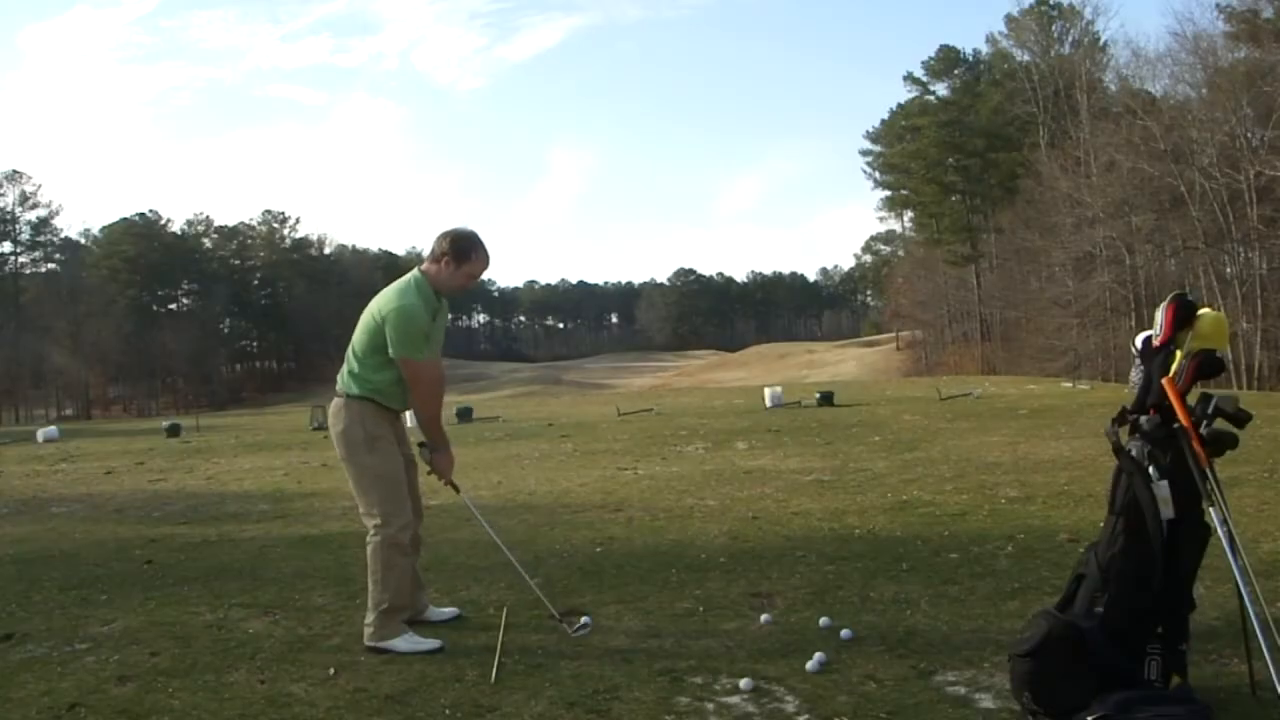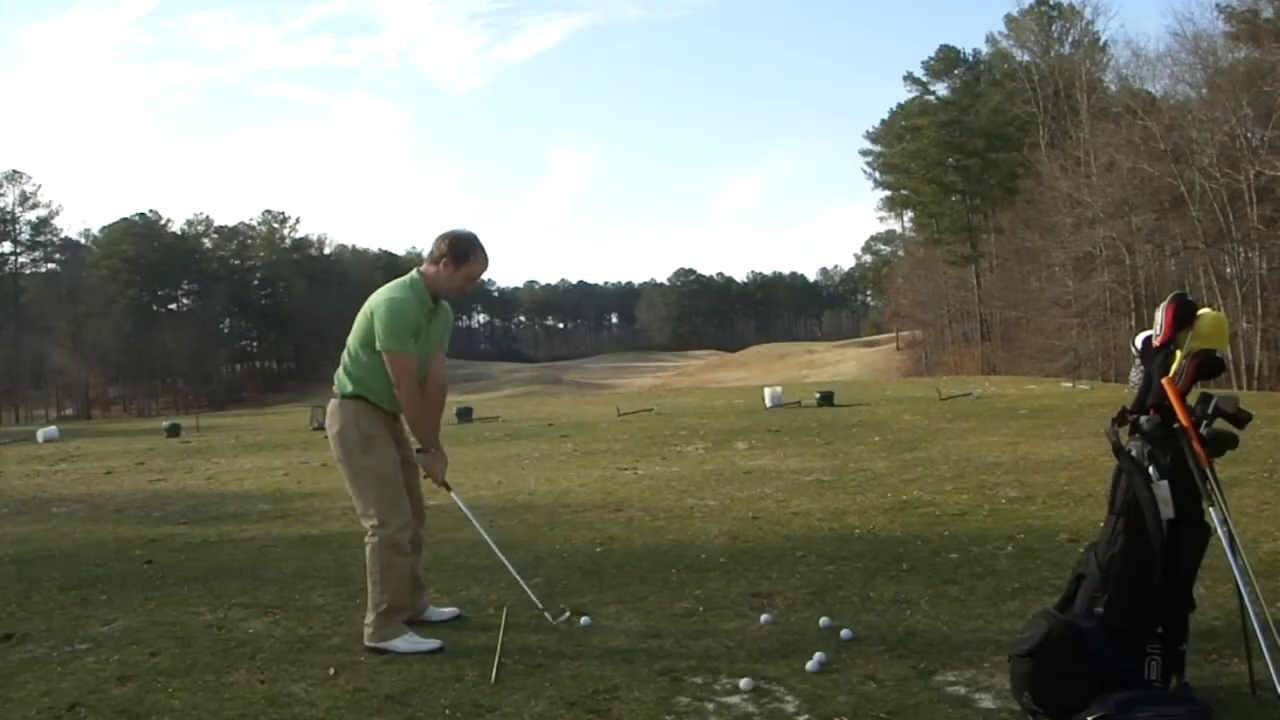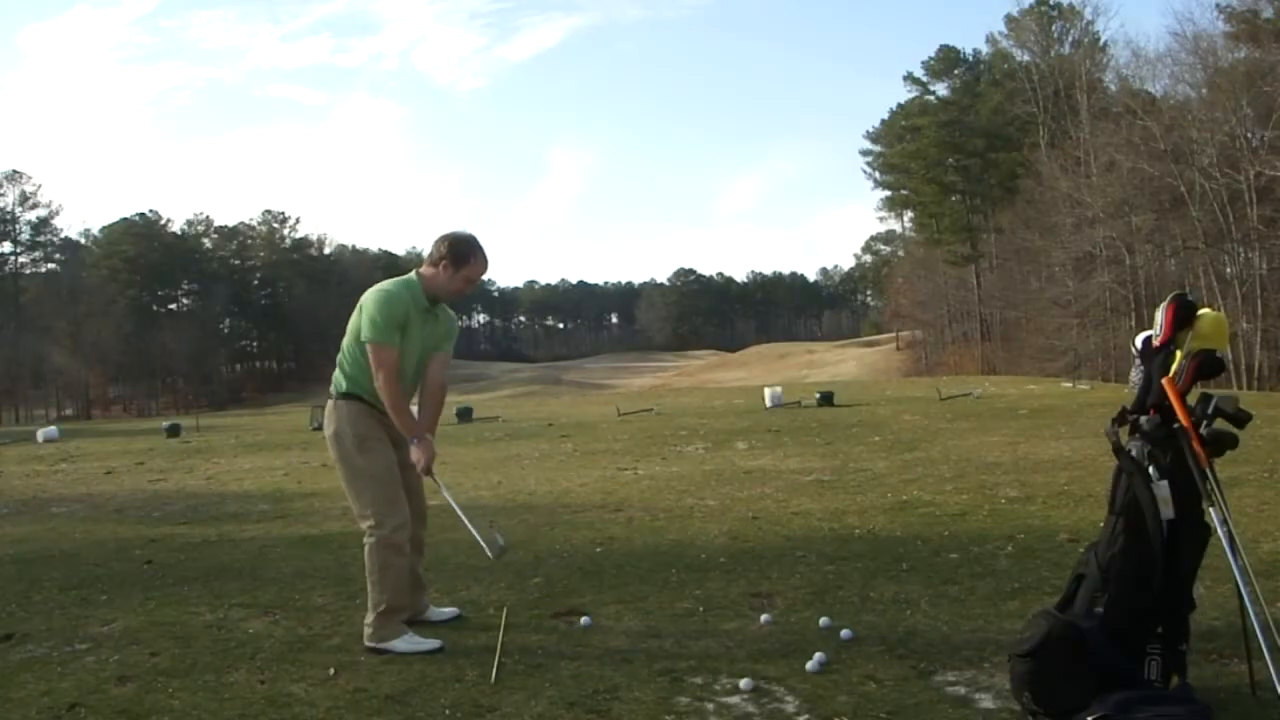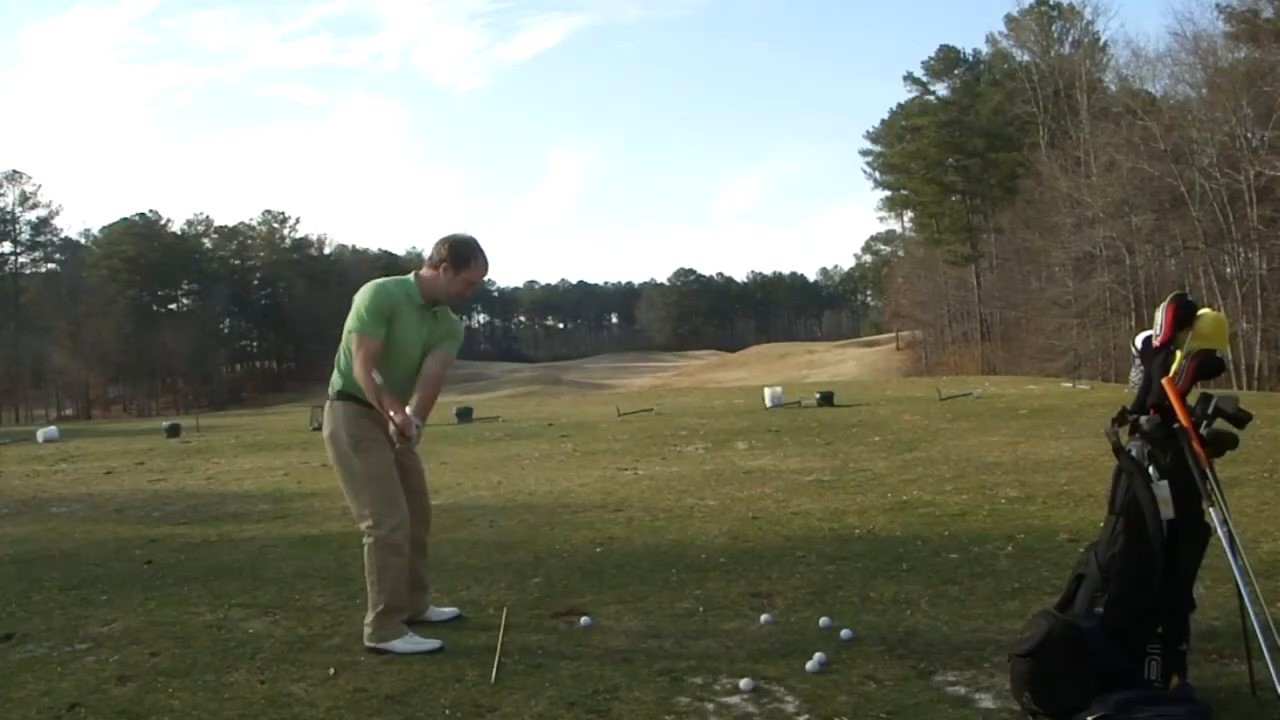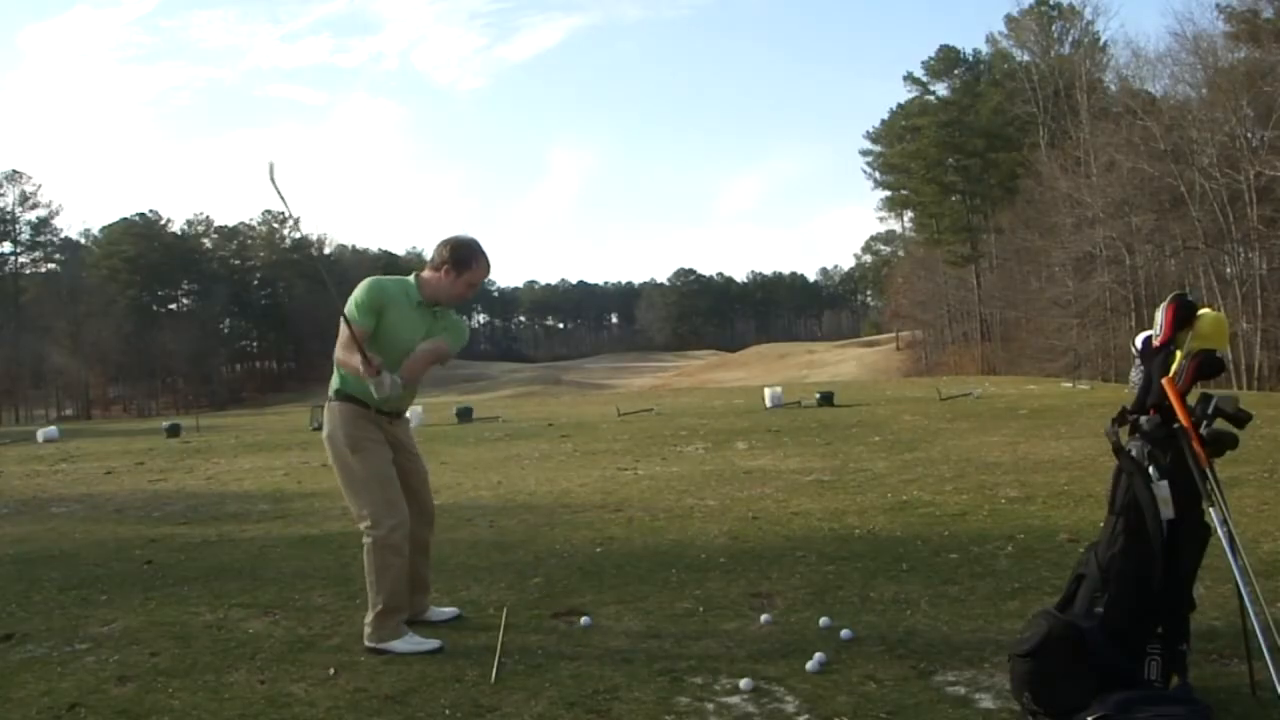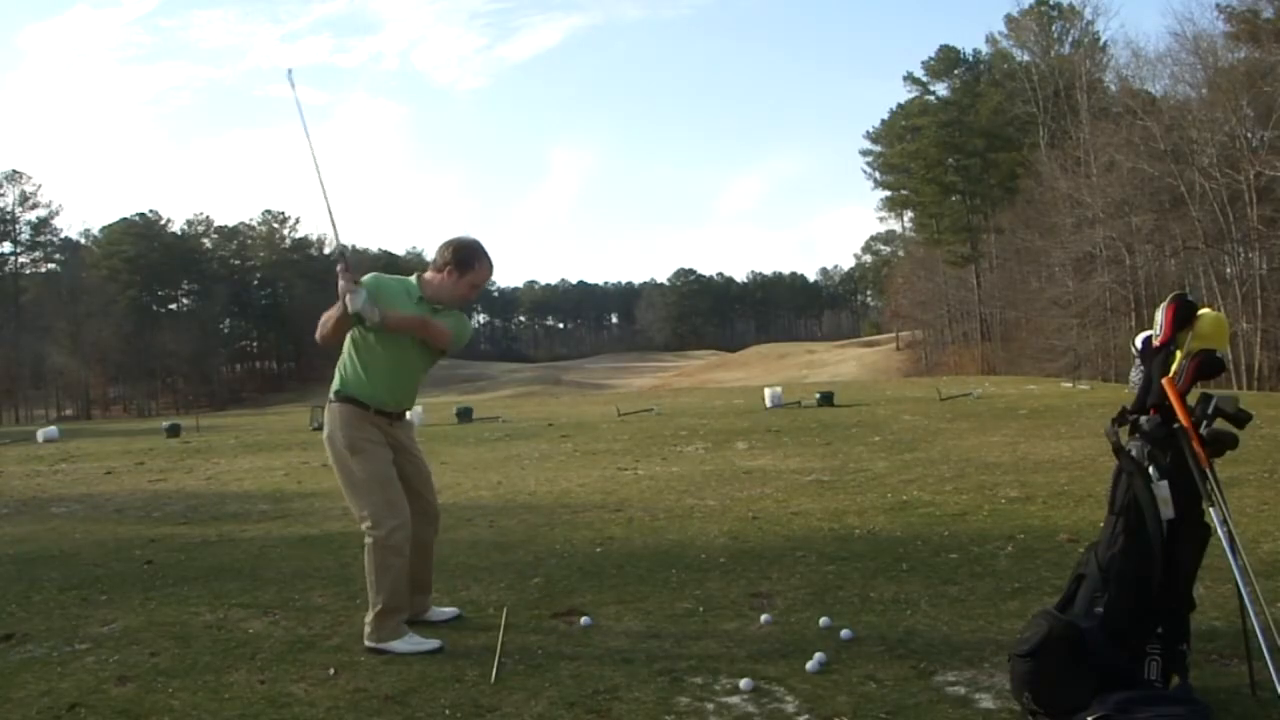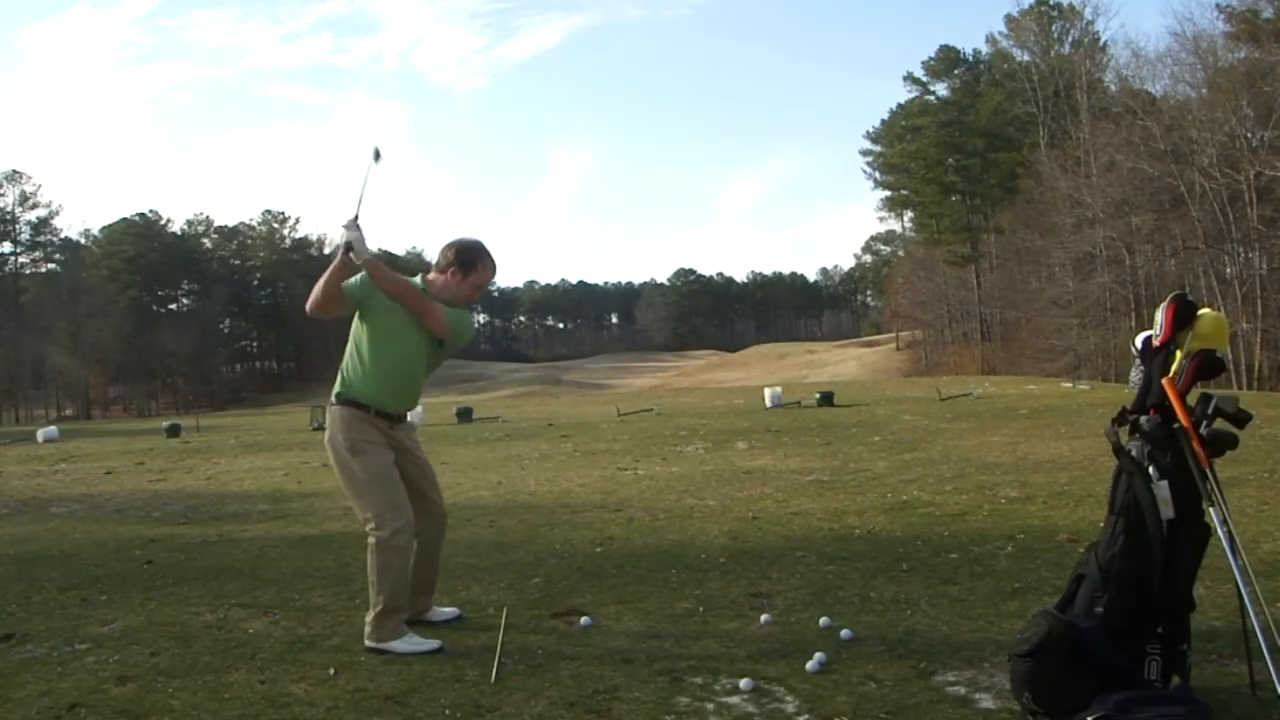
dt=0.1s
person 1, frame 1
left shoulder: (434, 304)
right shoulder: (406, 307)
left elbow: (435, 377)
right elbow: (419, 388)
left wrist: (432, 440)
right wrist: (440, 447)
left hip: (385, 415)
right hip: (362, 416)
left knee: (408, 516)
right knee: (390, 522)
left ankle: (411, 604)
right ankle: (384, 628)
person 1, frame 2
left shoulder: (443, 313)
right shoulder: (396, 302)
left elbow: (435, 380)
right elbow: (404, 385)
left wrist: (431, 444)
right wrist: (431, 448)
left hip: (390, 418)
right hip: (358, 416)
left knee: (409, 515)
right knee: (389, 522)
left ankle: (411, 603)
right ankle: (384, 629)
person 1, frame 3
left shoulder: (446, 320)
right shoulder: (386, 299)
left elbow: (434, 382)
right elbow: (385, 377)
left wrist: (425, 437)
right wrist: (417, 438)
left hip: (389, 419)
right hip: (355, 416)
left knee: (411, 516)
right knee: (387, 523)
left ankle: (411, 604)
right ankle: (384, 629)
person 1, frame 4
left shoulder: (451, 325)
right shoulder: (380, 294)
left elbow: (433, 374)
right elbow: (363, 366)
left wrist: (414, 421)
right wrist: (391, 412)
left hip: (394, 421)
right hip: (353, 417)
left knee: (415, 515)
right knee: (387, 523)
left ankle: (413, 603)
right ankle: (384, 629)
person 1, frame 5
left shoulder: (455, 326)
right shoulder: (376, 291)
left elbow: (425, 358)
right elbow: (343, 352)
left wrist: (395, 380)
right wrist: (365, 364)
left hip: (392, 420)
right hip: (352, 418)
left knee: (419, 516)
right knee: (387, 523)
left ankle: (413, 604)
right ankle: (384, 630)
person 1, frame 6
left shoulder: (457, 324)
right shoulder: (377, 286)
left elbow: (422, 328)
right elbow: (325, 334)
left wrist: (377, 314)
right wrist: (347, 303)
left hip: (395, 424)
right hip: (352, 420)
left knee: (423, 515)
right knee: (389, 524)
left ankle: (415, 605)
right ankle: (384, 631)
person 1, frame 7
left shoulder: (459, 323)
right shoulder: (373, 281)
left elbow: (416, 304)
right elbow: (317, 307)
left wrist: (367, 257)
right wrist: (345, 258)
left hip: (397, 424)
right hip: (354, 421)
left knee: (430, 516)
right knee: (392, 523)
left ankle: (416, 603)
right ankle: (384, 630)
